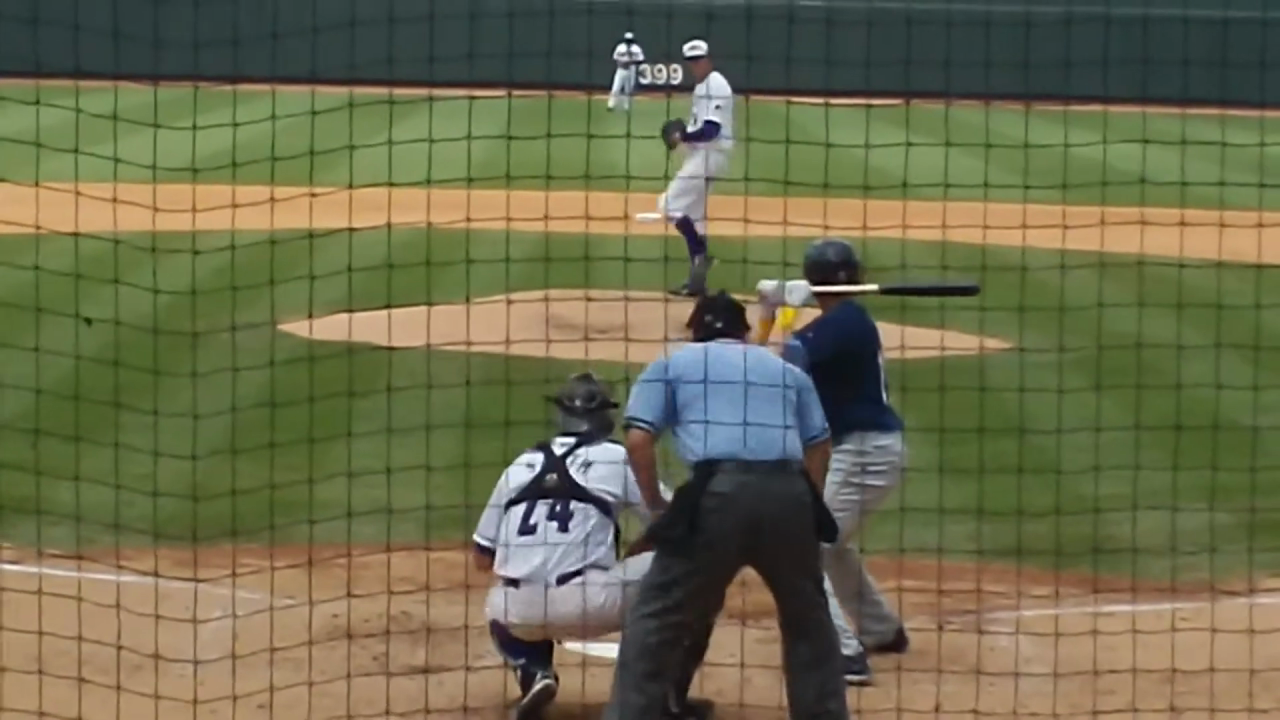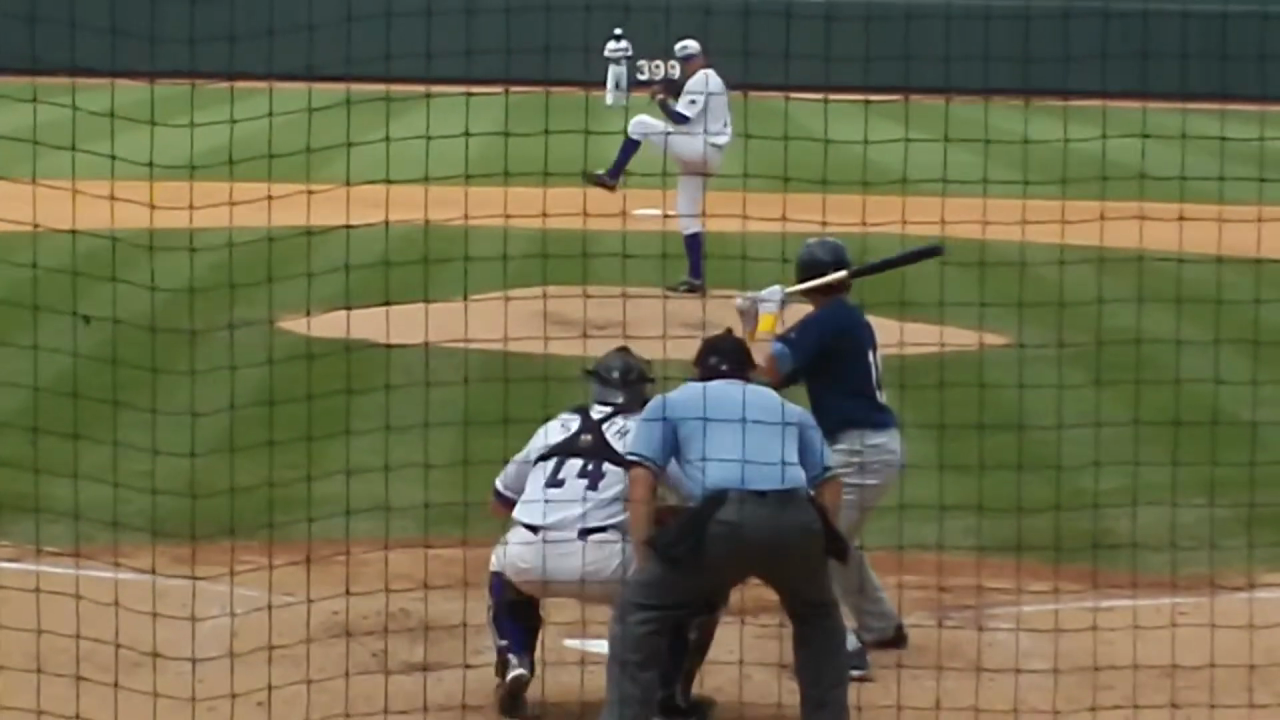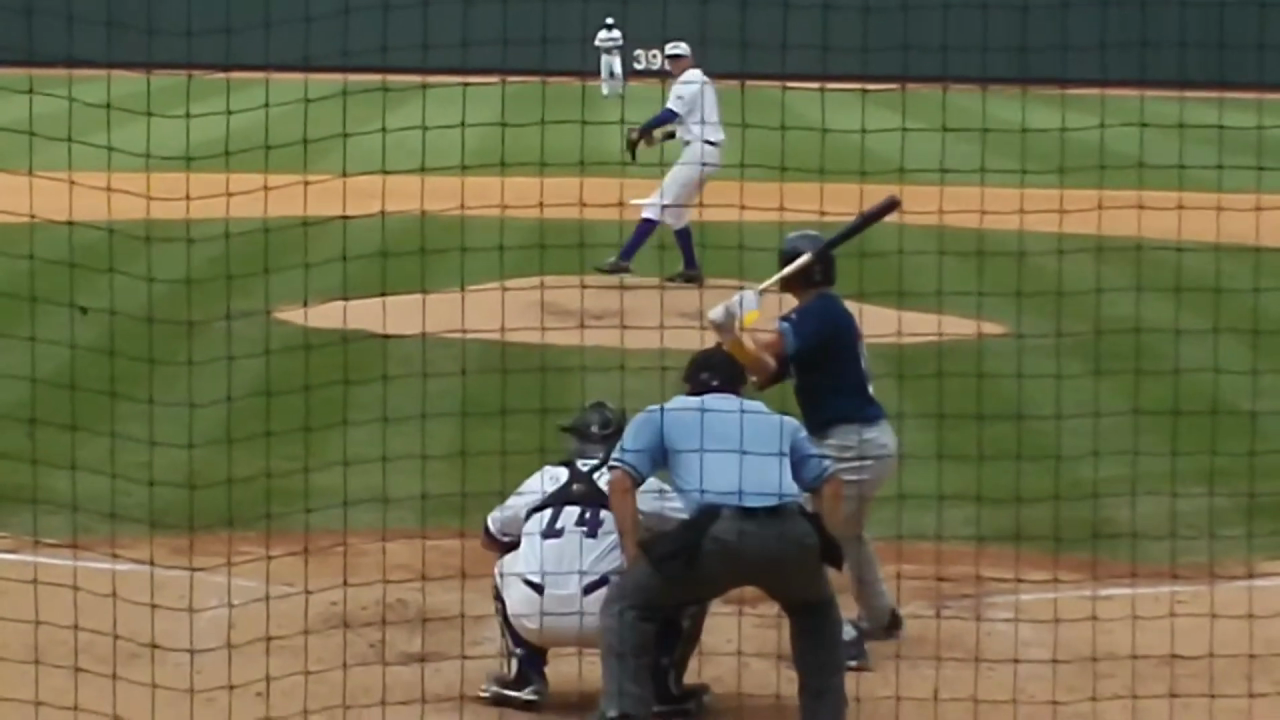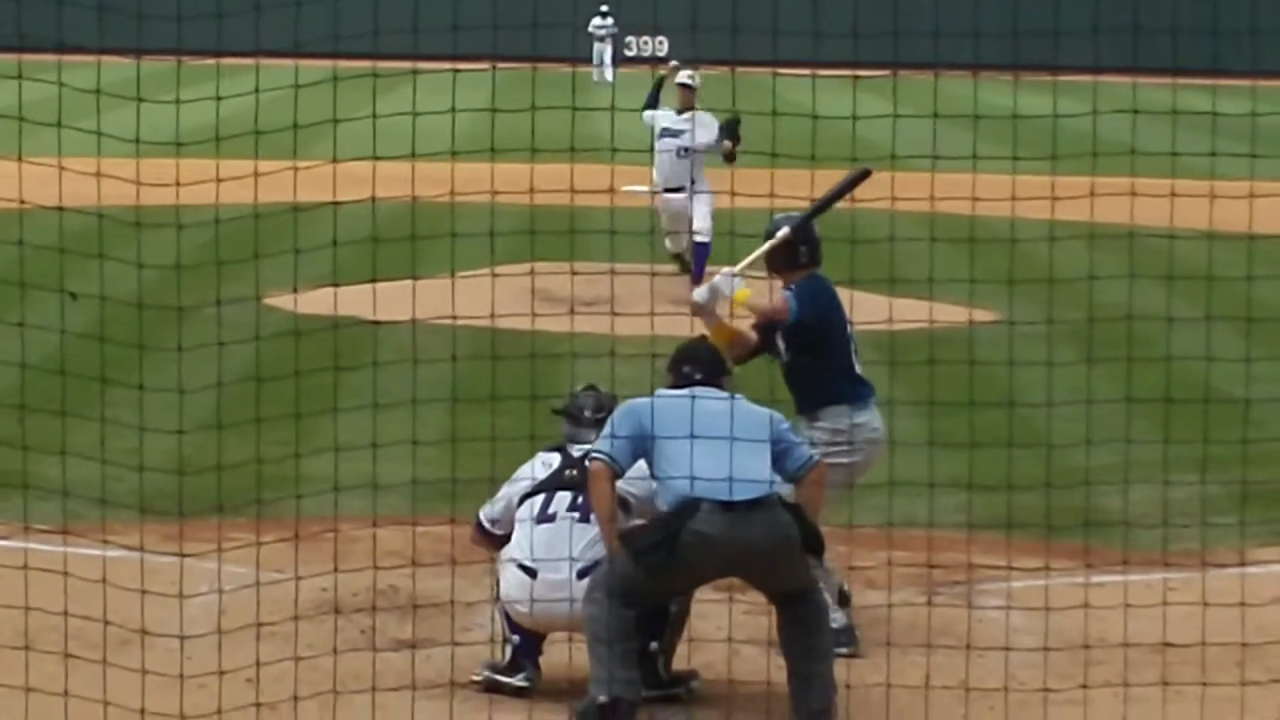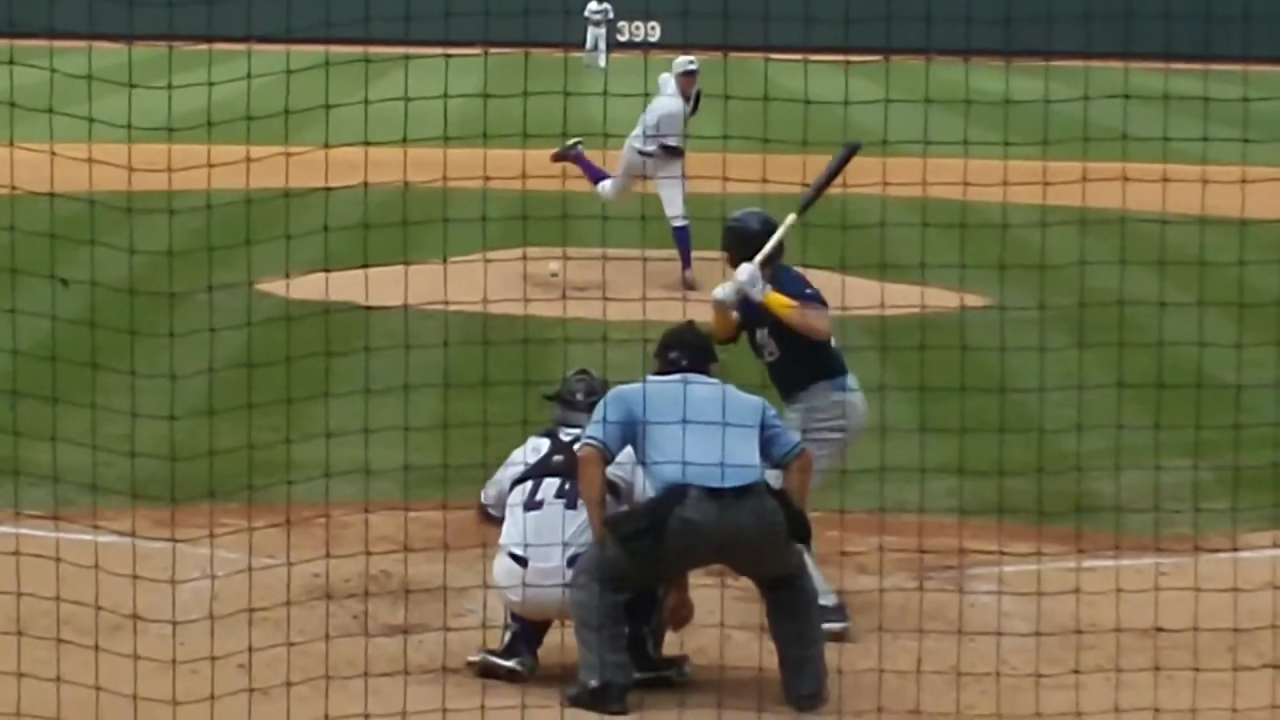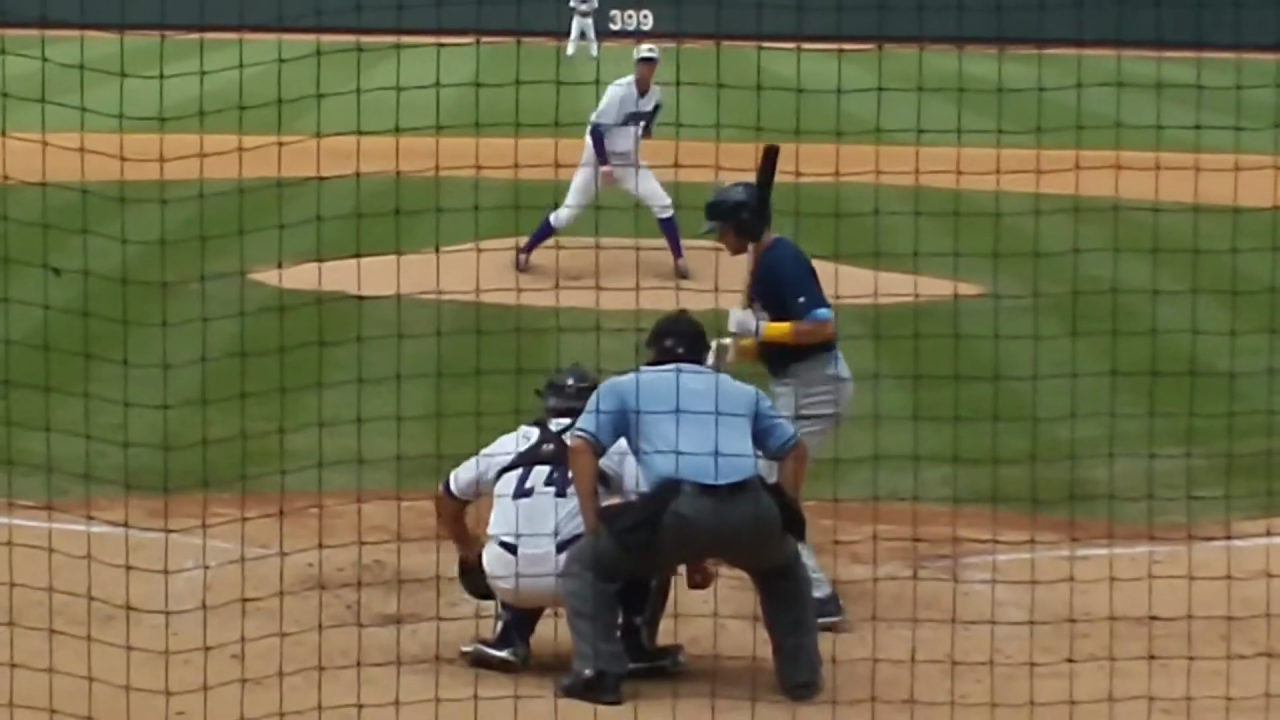
dt=0.4s
person 1, frame 1
left shoulder: (840, 322)
right shoulder: (851, 320)
right elbow: (788, 359)
left hip: (862, 453)
right hip: (873, 448)
right knee: (832, 543)
left ankle: (847, 655)
right ankle: (883, 630)
person 1, frame 2
left shoulder: (826, 321)
right shoulder: (850, 320)
left elbow: (768, 368)
right elbow: (780, 377)
left hip: (858, 451)
right hip: (874, 445)
left ankle: (845, 651)
right ankle: (882, 626)
person 1, frame 3
left shoulder: (820, 310)
right shoulder: (823, 313)
left elbow: (771, 343)
right elbow: (766, 373)
left wrist: (749, 312)
right wrist: (729, 333)
left hip: (852, 445)
right hip: (864, 440)
right knee: (841, 529)
left ankle: (843, 642)
right ankle: (878, 615)
person 1, frame 4
left shoulder: (814, 290)
right shoulder: (795, 299)
left elbow: (776, 308)
right elbow: (740, 348)
left wrist: (734, 294)
right wrist: (709, 312)
left hip: (841, 427)
right hip: (822, 421)
left ankle: (834, 628)
right ankle: (826, 589)
person 1, frame 5
left shoulder: (793, 285)
right shoulder: (752, 292)
left elbow: (823, 329)
right elbow: (721, 336)
left wrist: (765, 296)
right wrist: (723, 305)
left hip: (826, 409)
right hip: (807, 406)
left ankle: (823, 607)
person 1, frame 6
left shoulder: (782, 262)
right shoulder: (763, 264)
left elbow: (823, 327)
left wrist: (758, 329)
right wrist: (733, 349)
left hip: (813, 384)
right hip: (796, 382)
right knee: (767, 478)
left ankle: (819, 599)
person 2, frame 1
left shoulder: (670, 364)
right shoulder: (787, 369)
left elbow: (638, 440)
right elbow: (818, 450)
left wrist: (657, 512)
left hip: (719, 492)
right hip: (787, 492)
left knee: (655, 614)
right knee: (808, 616)
person 2, frame 2
left shoulder: (669, 403)
right shoulder: (789, 408)
left elbow: (640, 480)
right elbow: (828, 485)
left wrist: (644, 560)
right wrist: (817, 542)
left hip: (725, 520)
right hip: (795, 520)
left knee: (638, 609)
right knee: (817, 615)
person 2, frame 3
left shoulder: (659, 417)
right shoulder: (780, 422)
left elbow: (620, 481)
right elbow: (828, 486)
left wrist: (635, 560)
right wrist: (817, 550)
left hip: (719, 535)
right hip: (790, 537)
left knee: (626, 602)
right knee: (816, 609)
person 2, frame 4
left shoulder: (641, 409)
right shoulder: (761, 414)
left elbow: (599, 471)
right elbow: (813, 473)
left wrist: (615, 550)
right wrist: (798, 539)
left hip: (699, 529)
right hip: (770, 528)
left knee: (608, 590)
right knee: (801, 596)
person 2, frame 5
left shoulder: (628, 395)
right shoulder: (748, 401)
left elbow: (590, 456)
right elbow: (799, 460)
left wrist: (602, 537)
right wrist: (783, 527)
left hip: (687, 515)
right hip: (757, 517)
left knee: (594, 575)
right knee: (790, 581)
left ankle: (604, 683)
right ankle: (807, 686)
person 2, frame 6
left shoulder: (623, 386)
right shoulder: (742, 390)
left elbow: (581, 447)
right elbow: (794, 451)
left wrist: (594, 529)
right wrist: (781, 520)
left hip: (680, 510)
right hip: (751, 513)
left knee: (585, 564)
right knee: (785, 568)
left ankle: (597, 673)
right ankle: (801, 676)
person 3, frame 1
left shoulder: (521, 464)
right shoulder: (616, 457)
left elbow: (482, 556)
right wrist: (622, 550)
left hip: (520, 610)
right hip: (589, 601)
left knee: (499, 606)
left ankle: (533, 673)
person 3, frame 2
left shoulder: (555, 427)
left elbow: (502, 500)
left hip: (528, 559)
right hip: (601, 563)
left knee: (504, 565)
left ankle: (516, 664)
person 3, frame 3
left shoulder: (541, 479)
right shoulder: (637, 482)
left elbow: (491, 538)
left hip: (530, 615)
right hip: (602, 615)
left knee: (508, 571)
left ankle: (525, 678)
right ankle: (663, 686)
person 3, frame 4
left shoulder: (534, 467)
right shoulder: (633, 468)
left elbow: (482, 536)
left hip: (524, 601)
left ankle: (518, 665)
right ankle: (651, 673)
person 3, frame 5
left shoulder: (525, 452)
right shoulder: (622, 453)
left elbow: (488, 514)
left hip: (516, 589)
left ankle: (516, 650)
right ankle: (642, 657)
person 3, frame 6
left shoulder: (512, 441)
right shoulder: (613, 442)
left elbow: (447, 498)
left wrist: (467, 549)
left hip: (505, 576)
left ankle: (508, 641)
right ankle: (635, 646)
person 4, frame 1
left shoulder: (714, 85)
right shoulder: (701, 86)
left elbow: (712, 129)
left wrist: (684, 137)
right wrist: (685, 135)
left hip: (708, 155)
right hip: (702, 155)
left knee: (670, 207)
right knee: (693, 216)
left ankle: (701, 254)
right ankle: (697, 280)
person 4, frame 2
left shoulder: (698, 81)
right shoulder: (714, 80)
left elbow: (679, 118)
left wrist: (662, 101)
right wrist: (670, 102)
left hip: (698, 149)
right hip: (709, 155)
left knee: (639, 123)
right knee: (688, 217)
left ankle: (612, 176)
right ankle: (694, 278)
person 4, frame 3
left shoulder: (688, 81)
right shoulder: (702, 82)
left elbow: (671, 114)
left wrist: (642, 129)
right wrist: (665, 135)
left hip: (699, 153)
right hip: (706, 154)
left knee: (658, 205)
right knee: (676, 212)
left ankle: (624, 260)
right ankle: (691, 270)
person 4, frame 4
left shoulder: (707, 121)
right shoulder: (661, 117)
left elbow: (729, 157)
right elbow: (646, 112)
left wrist: (731, 145)
right wrist: (661, 78)
left hip: (695, 191)
right hip: (667, 192)
left knee: (702, 230)
right knee: (675, 237)
left ankle: (698, 284)
right ankle: (679, 253)
person 4, frame 5
right shoulder: (671, 107)
right elbow: (670, 149)
right wrist: (681, 154)
left hip: (665, 158)
right hip: (639, 153)
left knee: (677, 213)
right knee: (608, 190)
left ankle: (687, 269)
right ankle: (574, 153)
person 4, frame 6
left shoulder: (655, 93)
right shoulder: (619, 90)
right elbow: (596, 129)
left wrist: (646, 129)
right wrist: (602, 165)
left hip: (626, 158)
right hip: (598, 155)
left knee: (662, 203)
right knee: (567, 213)
left ankle: (679, 259)
right ankle: (526, 250)
